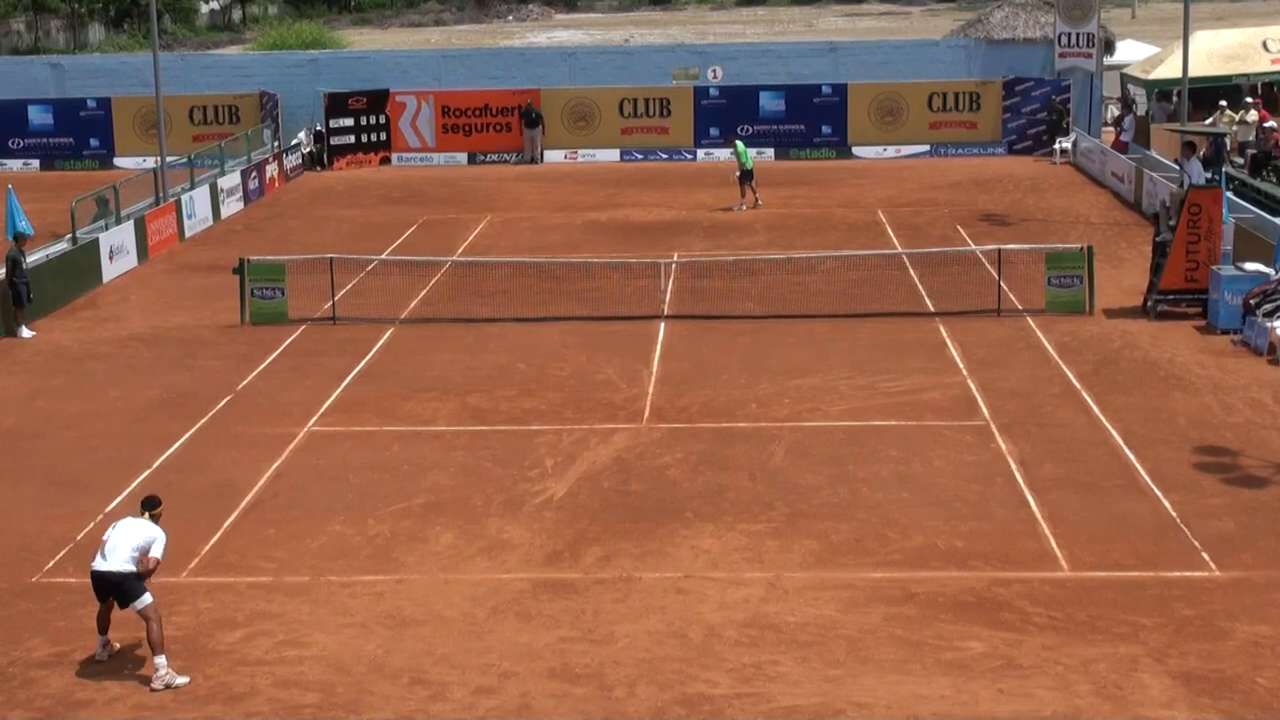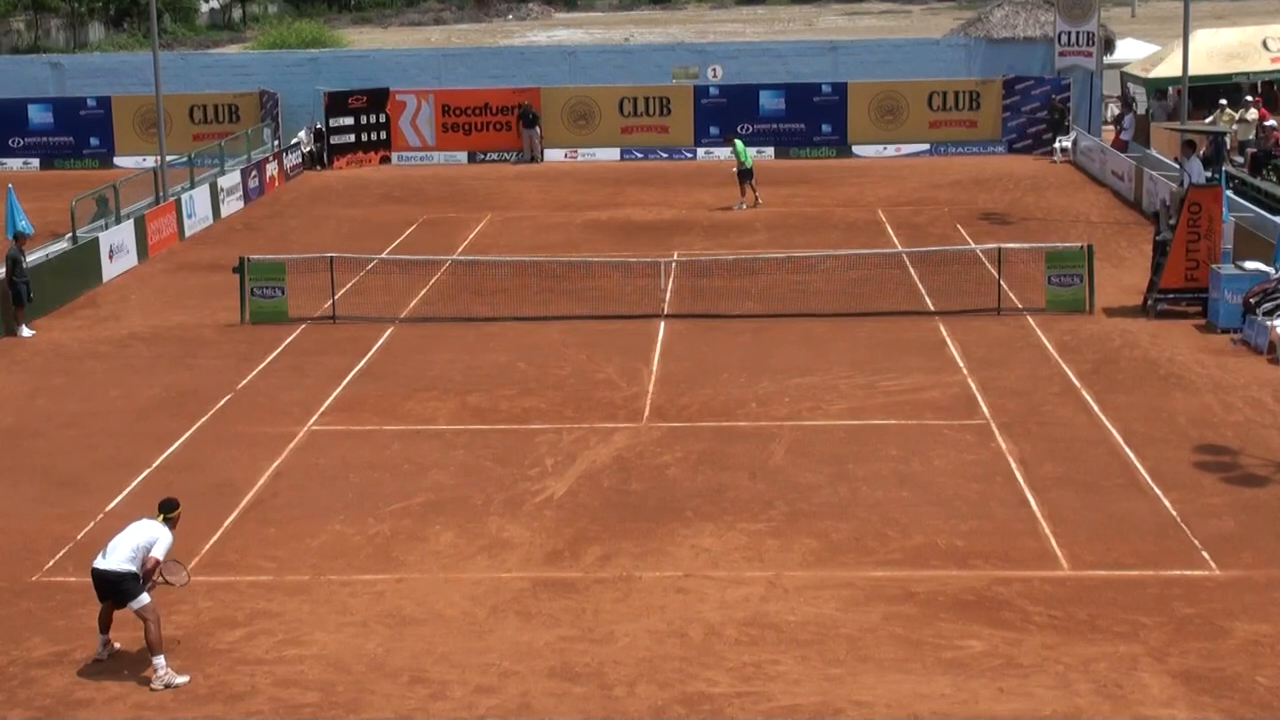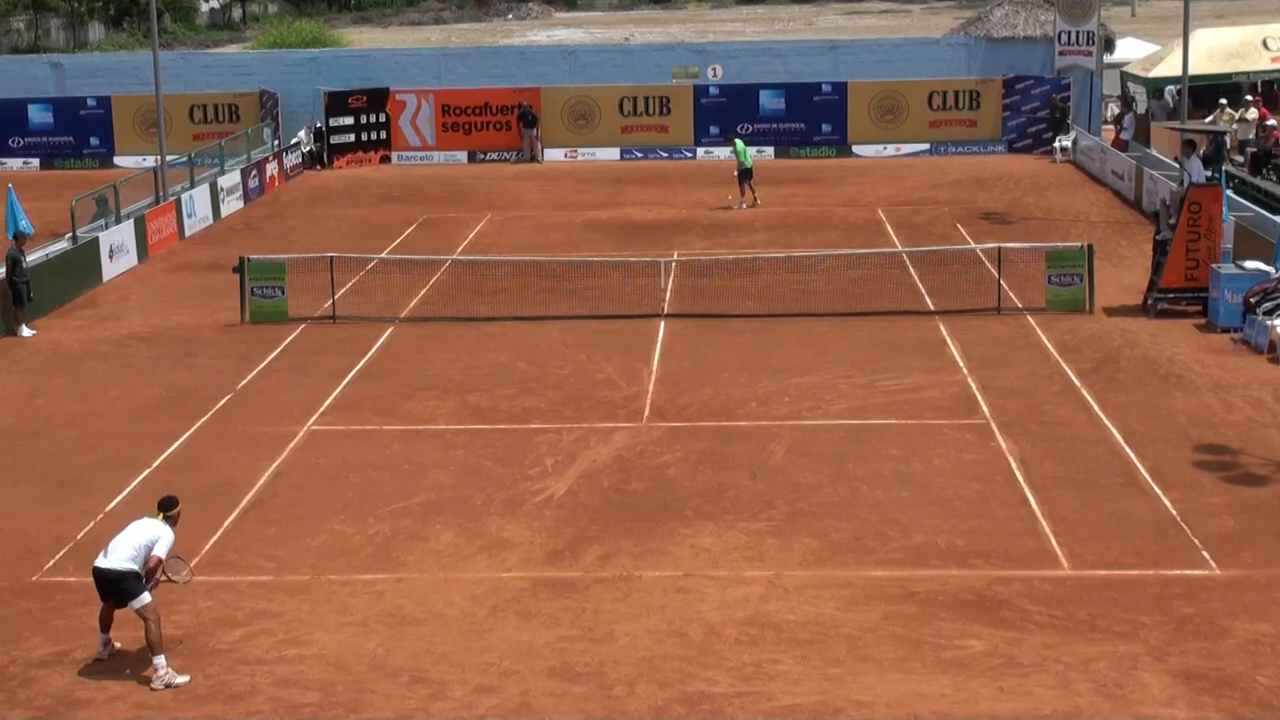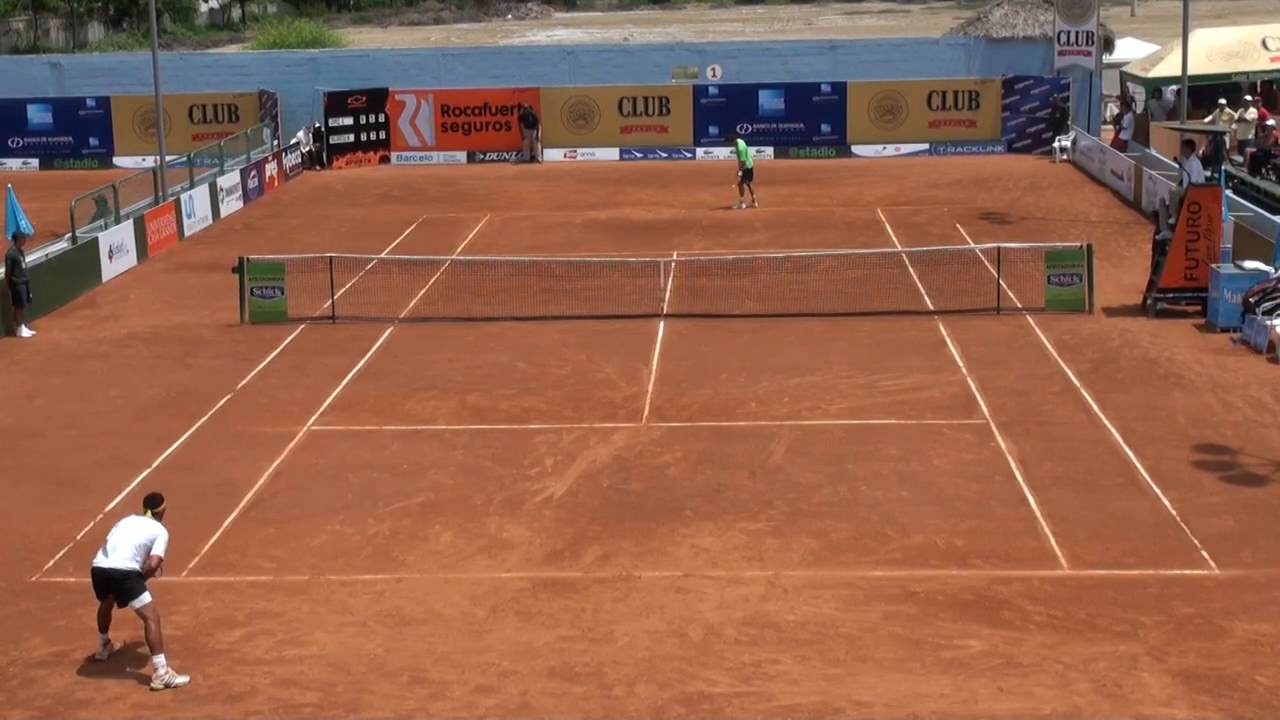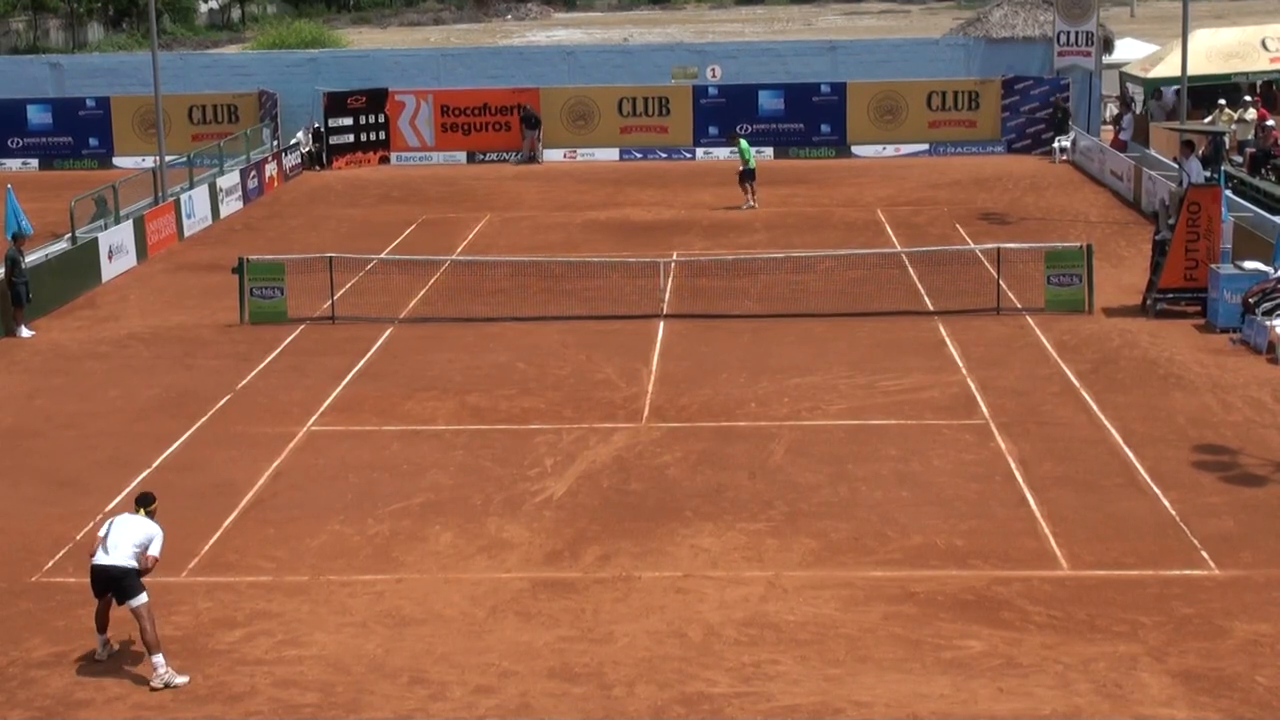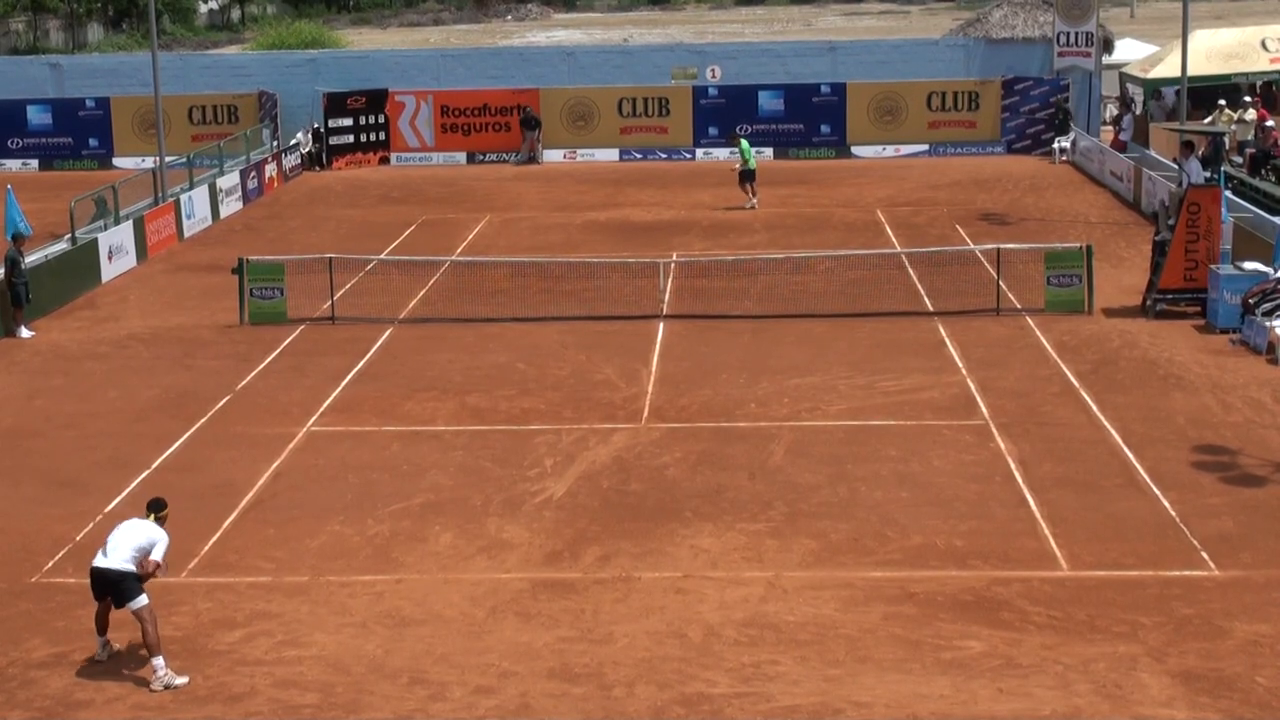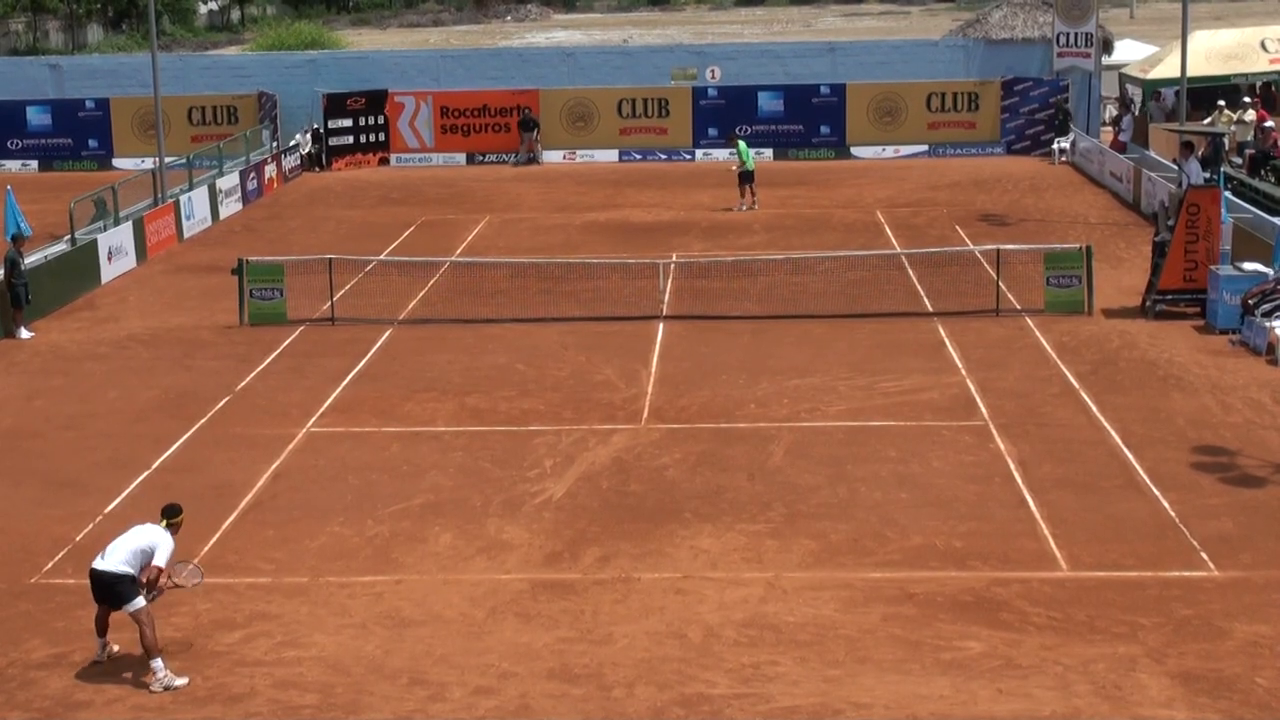
dt=0.2s
person 1, frame 1
left shoulder: (121, 522)
right shoulder: (158, 533)
left elbow: (99, 552)
right elbow: (151, 566)
right wrist: (138, 580)
left hip: (97, 571)
right hip: (122, 574)
left knee: (106, 605)
right knee: (153, 617)
left ankle: (103, 648)
right ankle: (162, 674)
person 1, frame 2
left shoulder: (140, 523)
right shoulder: (166, 535)
right elbow: (150, 566)
left wrist: (142, 579)
right wrist: (146, 584)
left hip: (98, 568)
right hip: (119, 573)
left knee: (108, 604)
right knee: (151, 617)
left ankle: (104, 647)
right ankle: (161, 674)
person 1, frame 3
left shoulder: (141, 522)
right shoulder: (167, 533)
right elbow: (153, 564)
left wrist: (145, 579)
right wrist: (148, 582)
left hip: (100, 567)
right hip: (121, 572)
left knee: (109, 604)
right knee: (152, 617)
left ankle: (104, 647)
right ankle: (161, 674)
person 1, frame 4
left shoulder: (126, 520)
right shoulder: (160, 530)
right elbow: (153, 564)
right wrist: (142, 579)
left hip: (98, 567)
right hip: (123, 571)
left knee: (106, 603)
right knee: (151, 617)
left ankle: (104, 647)
right ankle: (161, 674)
person 1, frame 5
left shoulder: (115, 519)
right shoulder: (155, 530)
left elbow: (93, 551)
right elbow: (149, 565)
right wrist: (134, 577)
left hip: (98, 566)
right hip: (123, 569)
left knee: (104, 602)
right knee: (146, 618)
left ankle: (103, 648)
right ankle: (161, 673)
person 1, frame 6
left shoulder: (127, 523)
right shoulder: (161, 535)
right elbow: (150, 570)
right wrist: (137, 582)
left hip: (97, 568)
right hip: (121, 573)
left knee: (104, 605)
right knee: (148, 620)
left ankle: (103, 649)
right ankle: (160, 675)
person 1, frame 7
left shoulder: (142, 528)
right shoulder: (167, 540)
right elbow: (153, 575)
left wrist: (145, 587)
right wrist: (151, 594)
left hip: (96, 569)
right hip: (116, 575)
left knee: (104, 608)
right knee: (146, 622)
left ankle: (102, 651)
right ankle: (160, 677)
